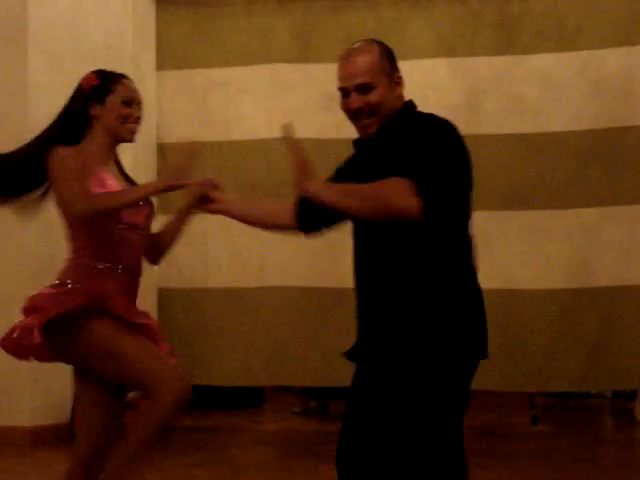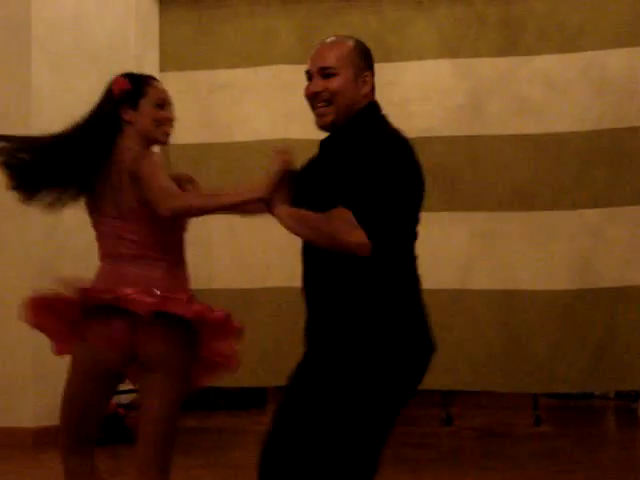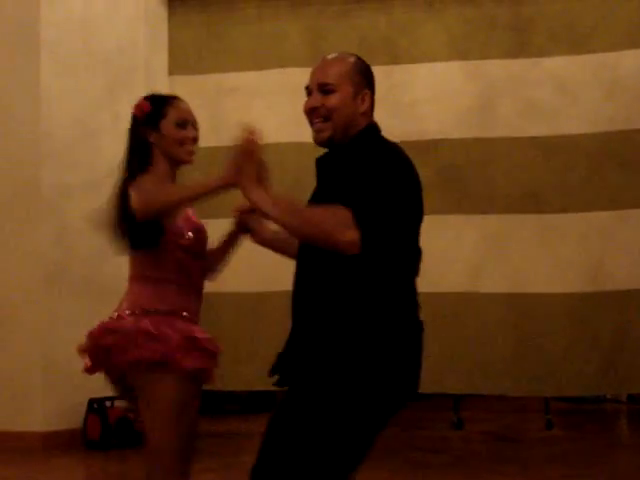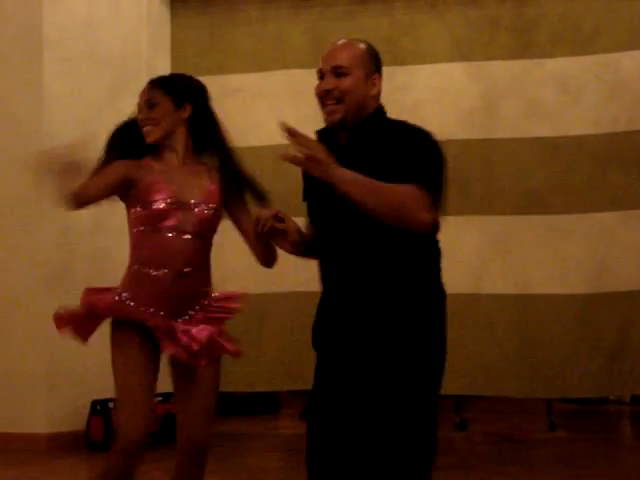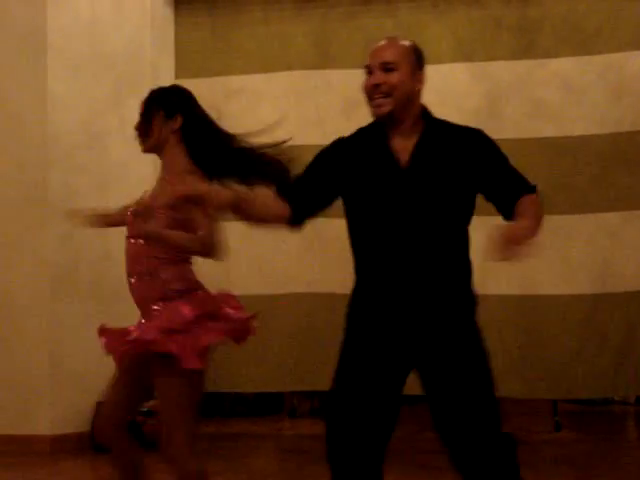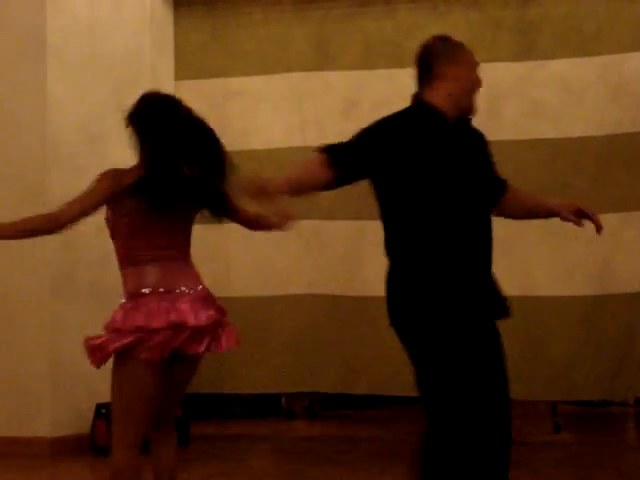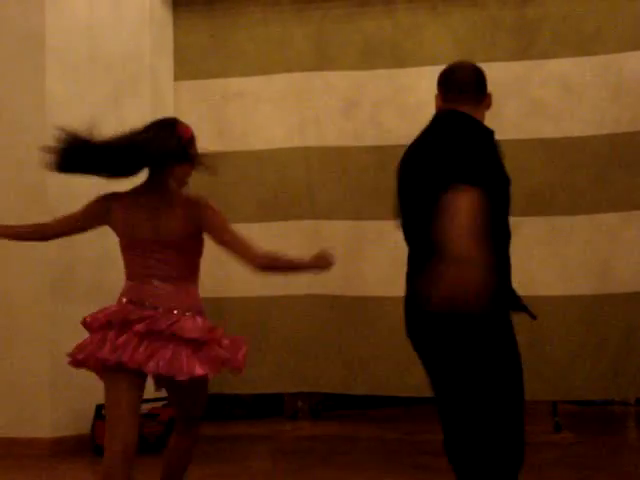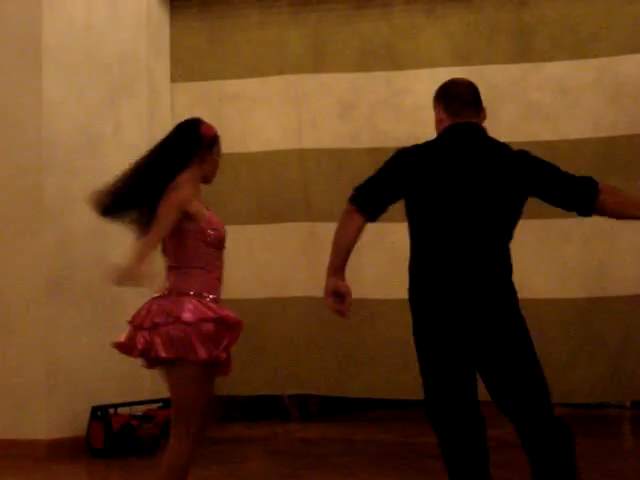
dt=0.2s
person 1, frame 1
left shoulder: (431, 137)
right shoulder: (363, 160)
left elbow: (404, 201)
right elbow: (301, 216)
left wrist: (319, 190)
right wrist: (226, 204)
left hip: (436, 332)
right hip: (385, 335)
person 1, frame 2
left shoulder: (373, 148)
right shoulder: (344, 147)
left elbow: (356, 236)
right elbow: (294, 195)
left wrist: (285, 212)
left hip: (369, 347)
right hip: (363, 342)
person 1, frame 3
left shoulder: (379, 164)
right shoulder: (345, 165)
left elbow: (344, 235)
left wrist: (262, 196)
right wrist: (261, 230)
left hip: (362, 361)
right hip: (338, 359)
person 1, frame 4
left shoulder: (410, 145)
right shoulder: (334, 150)
left elbow: (419, 215)
left wrist: (334, 174)
right wrist: (290, 235)
left hip: (402, 337)
right hip: (343, 335)
person 1, frame 5
left shoulder: (465, 145)
right shoulder: (346, 153)
left elbow: (526, 198)
right elbow: (285, 206)
left wrist: (522, 226)
right wrist: (231, 199)
left hip: (448, 319)
right hip: (370, 320)
person 1, frame 6
left shoulder: (467, 140)
right shoulder: (396, 135)
left elbow: (495, 196)
right elbow: (333, 165)
left wrist: (554, 208)
right wrist: (277, 185)
left hip: (470, 303)
right hip: (428, 305)
left knee: (489, 424)
right knee: (458, 431)
person 1, frame 7
left shoulder: (424, 148)
right shoulder: (472, 142)
right elbow: (463, 196)
right wrist: (465, 255)
left hip: (428, 309)
right hip: (470, 310)
left knee: (466, 431)
right knee: (497, 434)
person 1, frame 8
left shoulder: (410, 161)
right shoulder: (514, 163)
left elbow: (355, 212)
right elbow: (595, 197)
left wrist: (335, 273)
left hip: (433, 311)
right hip: (493, 307)
left knee: (455, 423)
right knee: (536, 420)
person 2, frame 1
left shoulder: (119, 175)
right shoulder: (66, 156)
left elbow: (151, 250)
right elbow: (81, 209)
left wrist: (191, 202)
right wrist: (154, 186)
left hip: (114, 313)
right hip: (78, 308)
right knee: (171, 385)
person 2, frame 2
left shoulder: (99, 170)
right shoulder: (144, 160)
right elbow: (169, 207)
left wrist: (182, 191)
right wrist: (256, 194)
left hip: (104, 317)
right hip: (160, 320)
left knee: (75, 446)
person 2, frame 3
left shoulder: (157, 189)
right shoulder: (147, 184)
left elbow: (202, 267)
right elbow: (144, 208)
left wrist: (240, 227)
right wrist: (221, 181)
left hip: (139, 336)
right hip: (159, 339)
person 2, frame 4
left shoulder: (221, 178)
right shoulder: (131, 170)
left elbow: (266, 258)
right elbow: (78, 199)
left hip: (195, 320)
right hip: (137, 317)
left knee: (195, 444)
right knee: (132, 437)
person 2, frame 5
left shoulder: (193, 183)
right shoulder: (165, 184)
left elbow: (209, 247)
right elbow: (135, 215)
left wrist: (151, 228)
right wrist: (113, 217)
left hip: (177, 323)
right hip: (158, 325)
left knee: (175, 447)
right knee: (109, 424)
person 2, frame 6
left shoulder: (118, 182)
right shoulder: (194, 182)
left elbow: (55, 222)
right elbow: (257, 221)
right wrist: (279, 219)
left hip: (149, 317)
right hip: (192, 312)
left knee: (125, 443)
right knee: (163, 428)
person 2, frame 7
left shoulder: (116, 205)
right shoulder: (196, 210)
left elbow: (48, 230)
right elbow: (257, 260)
right wrist: (310, 263)
left hip: (127, 333)
right hip: (183, 335)
left knee: (119, 447)
right knee: (188, 426)
person 2, frame 8
right shoulder: (181, 196)
right elbow: (151, 236)
right wrist: (135, 265)
left hip: (179, 318)
right hip: (187, 319)
left knee: (189, 425)
right knee: (187, 430)
